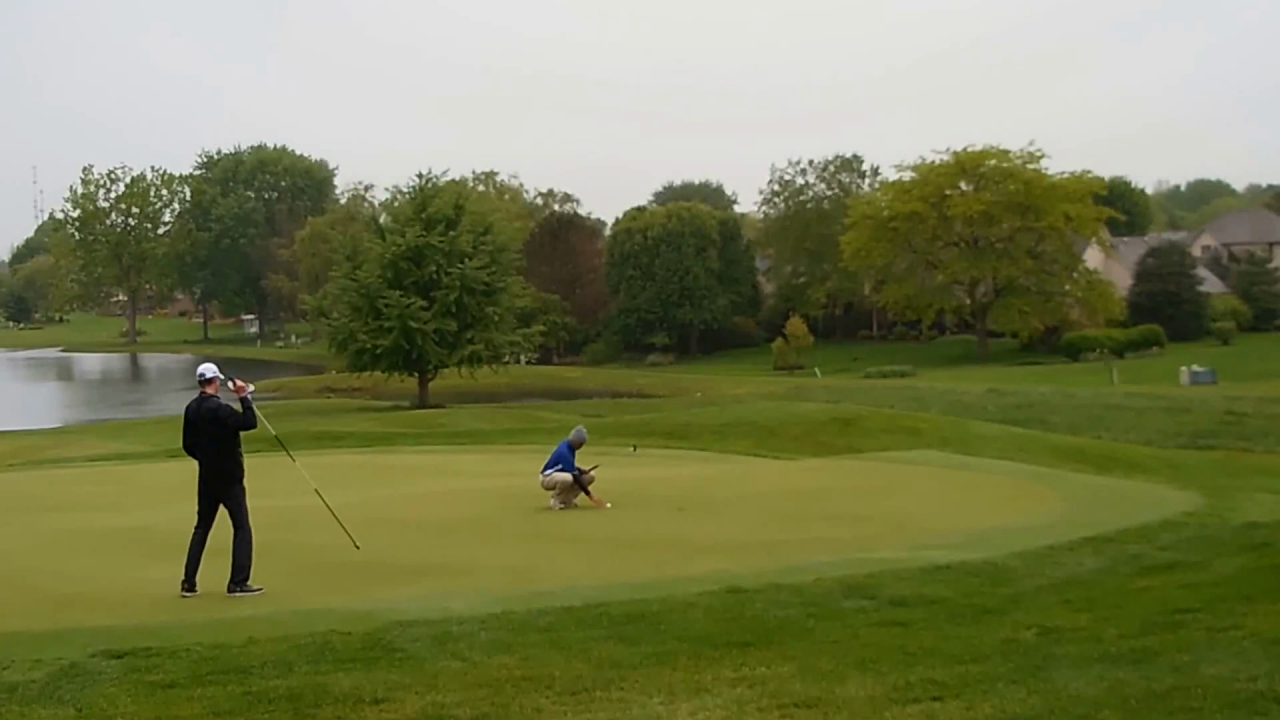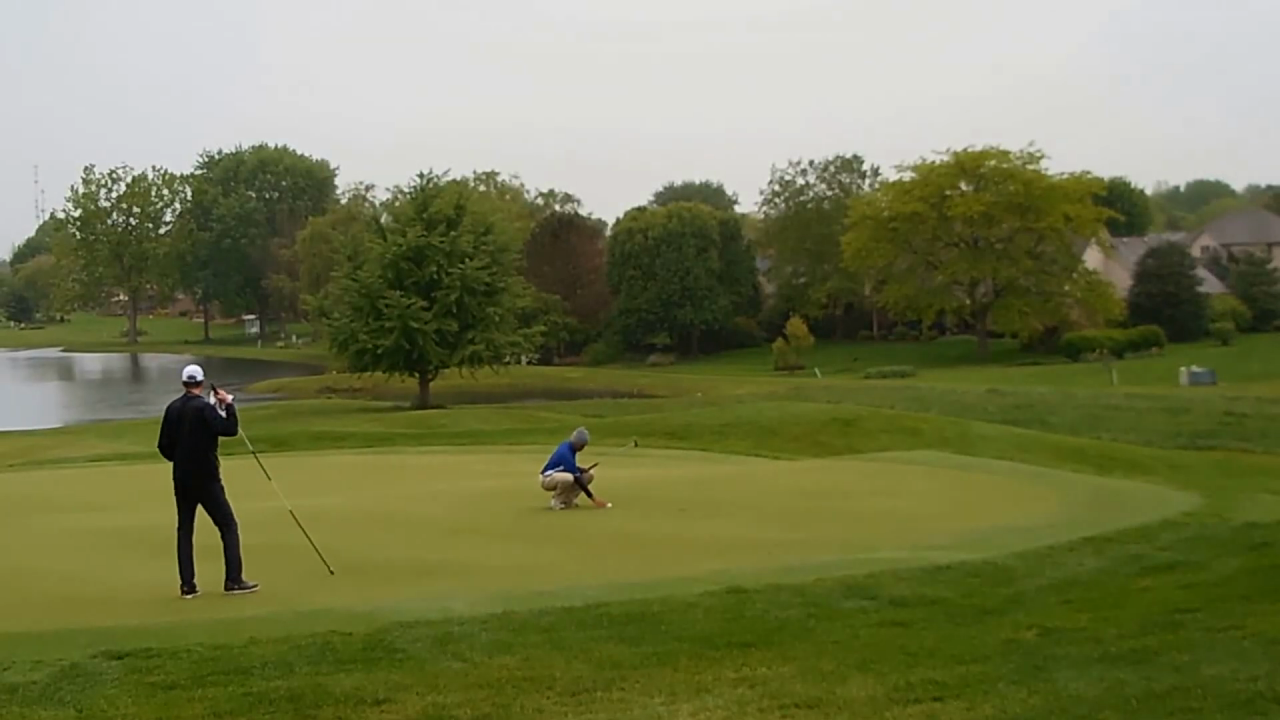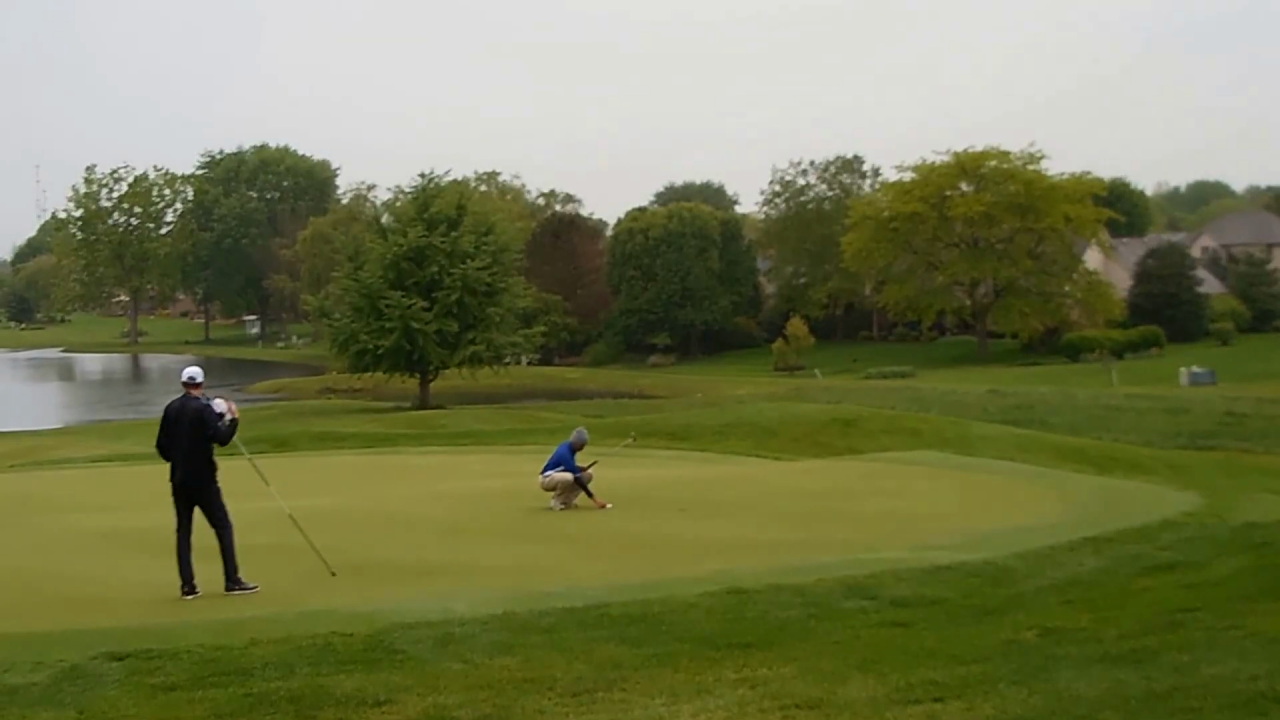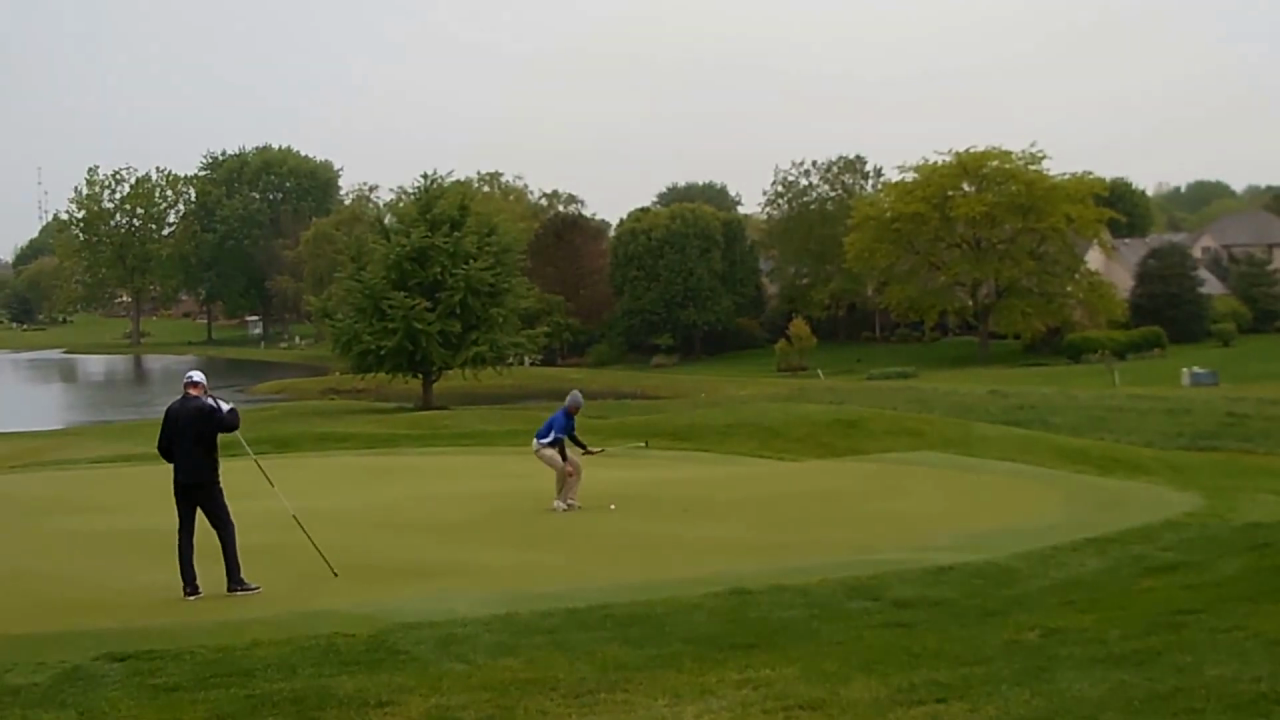
dt=0.4s
person 1, frame 1
left shoulder: (191, 408)
right shoulder: (219, 408)
left elbow: (188, 445)
right elbow: (250, 423)
right wrist: (244, 397)
left hip: (207, 479)
right hip: (228, 478)
left knee: (202, 528)
right knee: (242, 529)
left ankle: (188, 583)
right ankle: (238, 583)
person 1, frame 2
left shoulder: (173, 408)
right shoulder: (204, 407)
left elbow: (163, 445)
right elbow: (231, 430)
right wrist: (228, 405)
left hip: (182, 479)
right hip: (206, 478)
left knee: (184, 530)
right knee: (228, 525)
left ankle: (187, 585)
right ankle: (233, 580)
person 1, frame 3
left shoulder: (171, 408)
right shoulder: (203, 408)
left elbow: (161, 445)
right elbow: (221, 438)
right wrist: (233, 419)
left hip: (179, 480)
right hip: (202, 479)
left knee: (183, 531)
right knee: (223, 527)
left ankle: (187, 585)
right ankle: (232, 581)
person 1, frame 4
left shoulder: (172, 410)
right shoulder: (204, 408)
left elbow: (163, 447)
right elbow: (232, 423)
right wrist: (228, 410)
left hip: (182, 480)
right hip: (204, 479)
left knee: (185, 532)
right knee: (225, 527)
left ankle: (190, 586)
right ankle: (235, 581)
